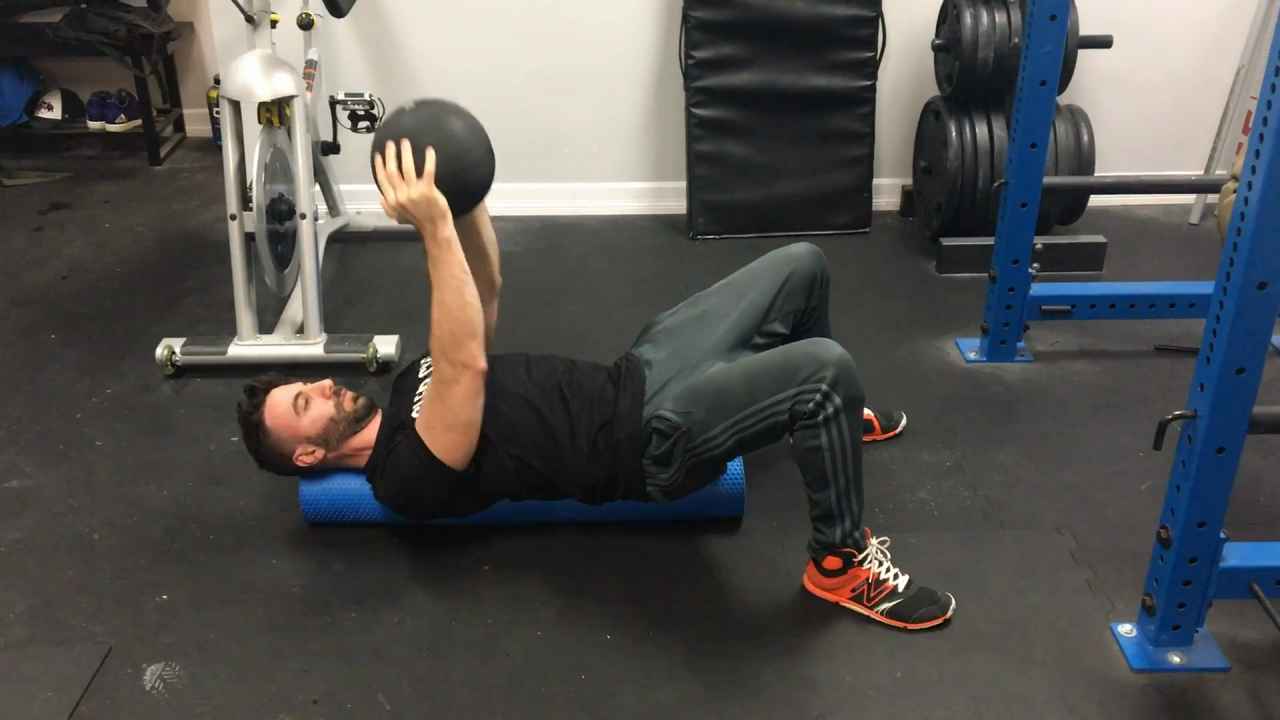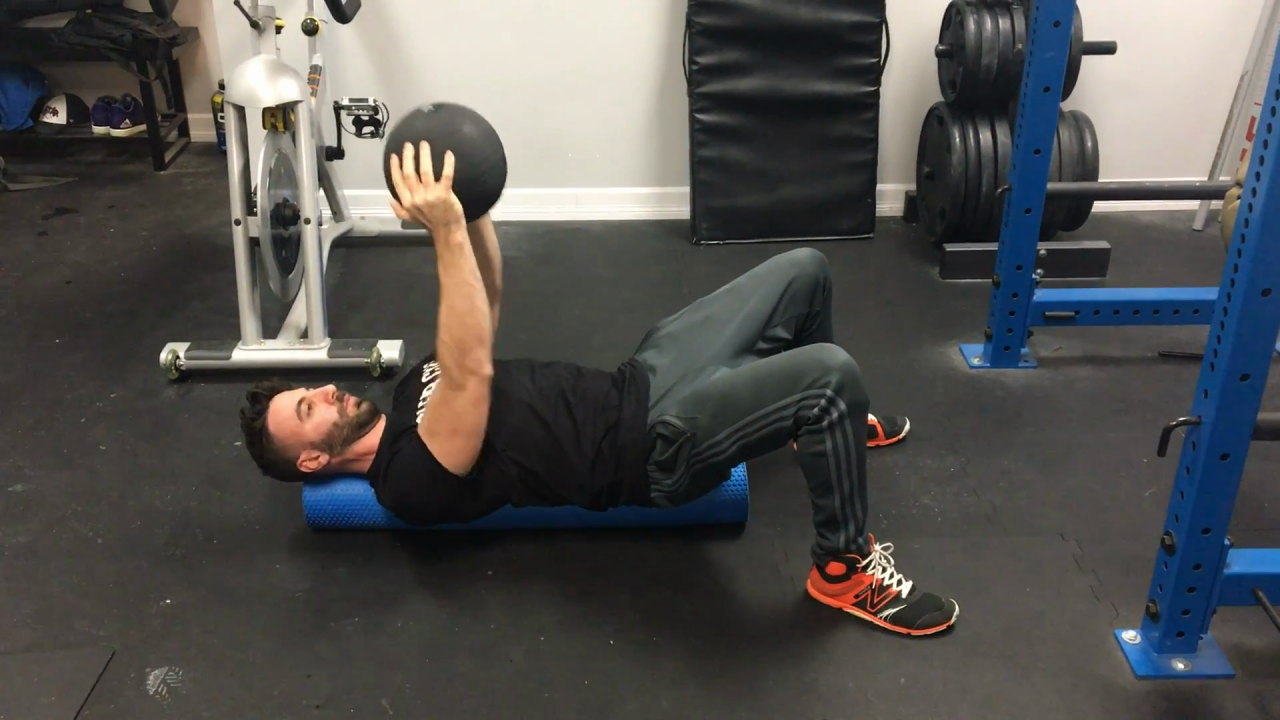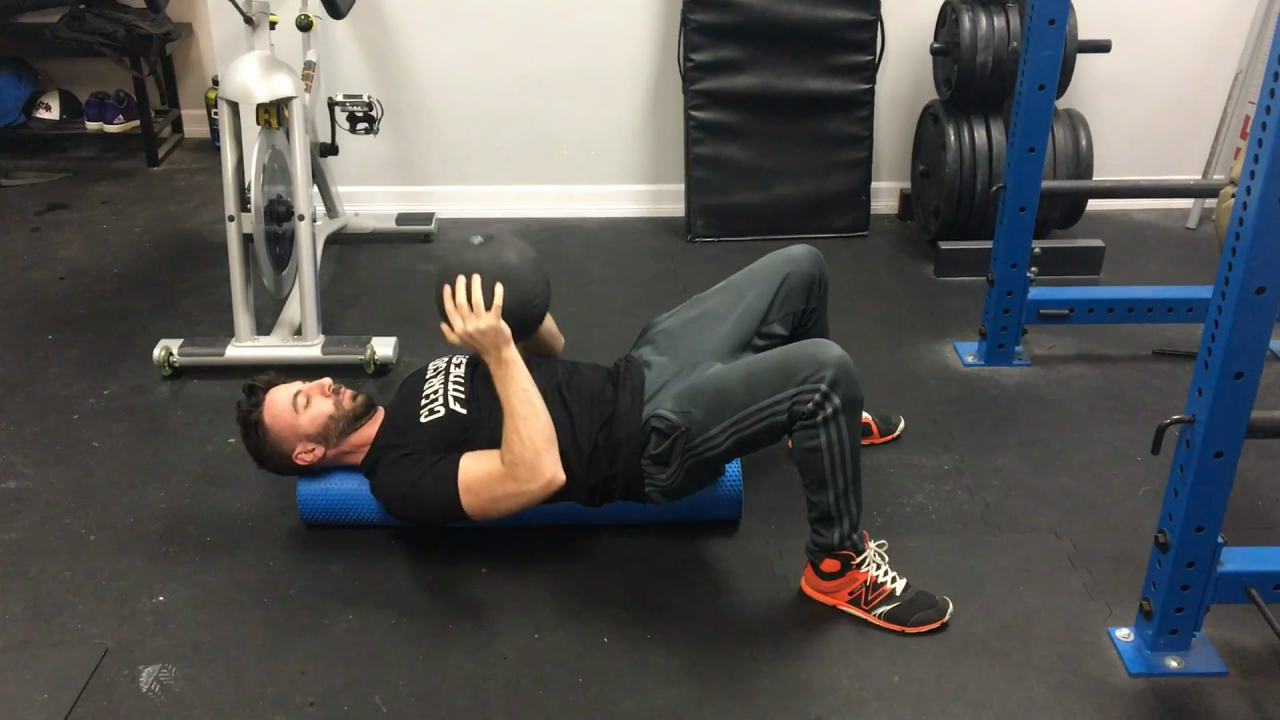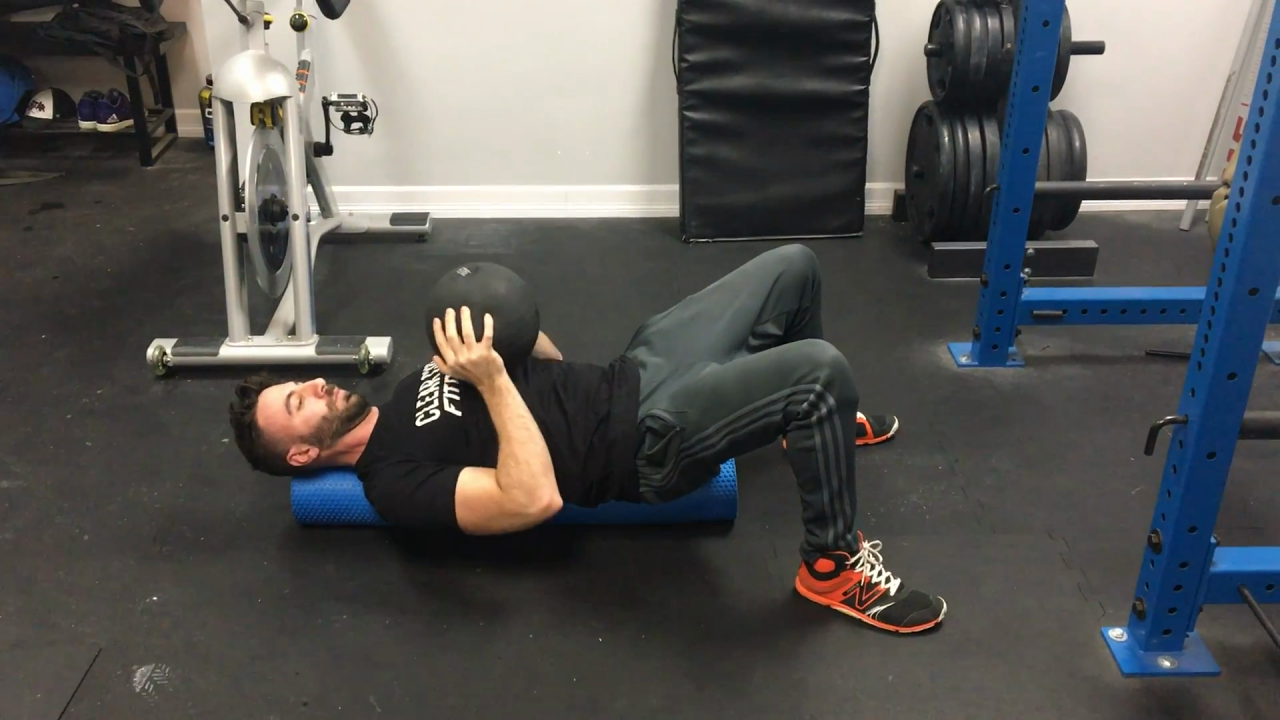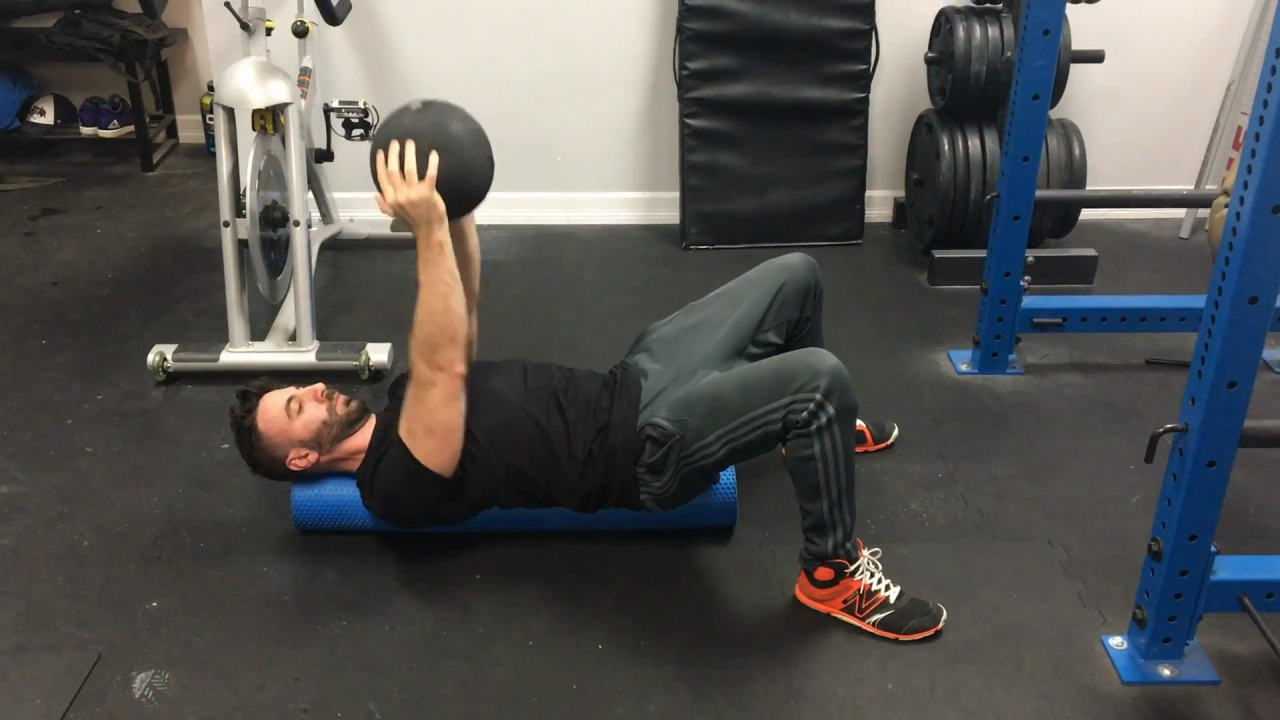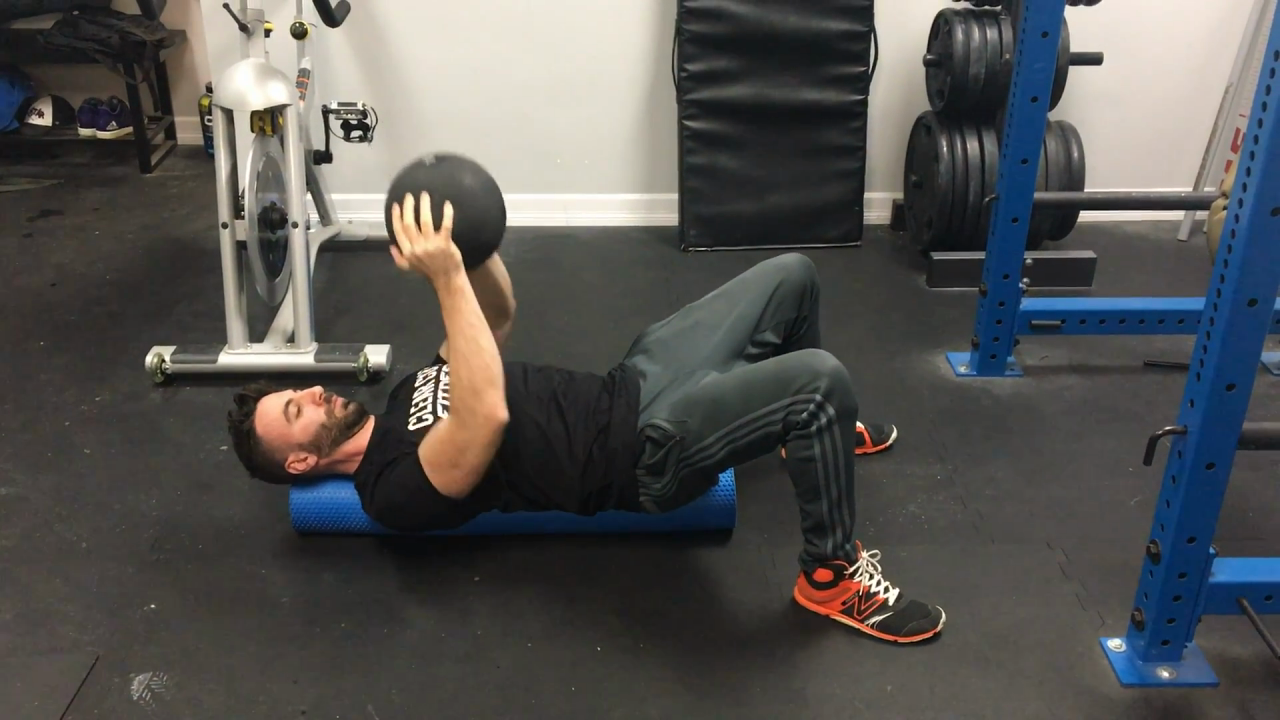
dt=0.5s
person 1, frame 1
left shoulder: (410, 392)
right shoulder: (409, 479)
left elbow: (483, 292)
right elbow: (470, 363)
left wrist: (464, 201)
right wrist: (434, 224)
left hip: (636, 374)
right hip: (651, 441)
left knee: (802, 265)
right knee: (824, 366)
left ankle: (825, 416)
right ankle: (842, 564)
person 1, frame 2
left shoulder: (413, 391)
right shoulder: (411, 484)
left elbow: (473, 322)
right elbow: (476, 370)
left wrist: (467, 206)
right wrist: (444, 229)
left hip: (640, 381)
right hip: (655, 446)
left knee: (805, 270)
right knee: (831, 370)
left ankle: (823, 421)
right ankle: (845, 570)
person 1, frame 3
left shoulder: (415, 393)
right shoulder: (403, 481)
left elbow: (549, 352)
right elbow: (541, 475)
left wrist: (513, 300)
right wrist: (498, 348)
left hip: (636, 373)
right hip: (651, 441)
left knee: (800, 268)
right knee: (826, 367)
left ankle: (823, 423)
right ankle: (839, 567)
person 1, frame 4
left shoulder: (416, 390)
right shoulder: (397, 484)
left elbow: (547, 361)
right elbow: (538, 498)
left wrist: (504, 324)
right wrist: (493, 374)
left hip: (630, 375)
right hip: (646, 443)
left knee: (793, 267)
right knee: (821, 367)
left ankle: (814, 424)
right ankle: (834, 567)
person 1, frame 5
left shoulder: (402, 402)
right shoulder: (398, 487)
left elbow: (452, 330)
right elbow: (452, 368)
left wrist: (451, 209)
right wrist: (428, 228)
left hip: (629, 385)
right hip: (645, 451)
left knee: (795, 273)
right knee: (819, 374)
left ankle: (816, 424)
right ankle: (833, 573)
person 1, frame 6
left shoulder: (404, 399)
right shoulder: (395, 490)
left elbow: (500, 313)
right elbow: (490, 416)
right wrist: (444, 274)
left hip: (627, 386)
right hip: (644, 450)
left knee: (792, 274)
right knee: (820, 374)
left ankle: (814, 430)
right ankle: (832, 576)
